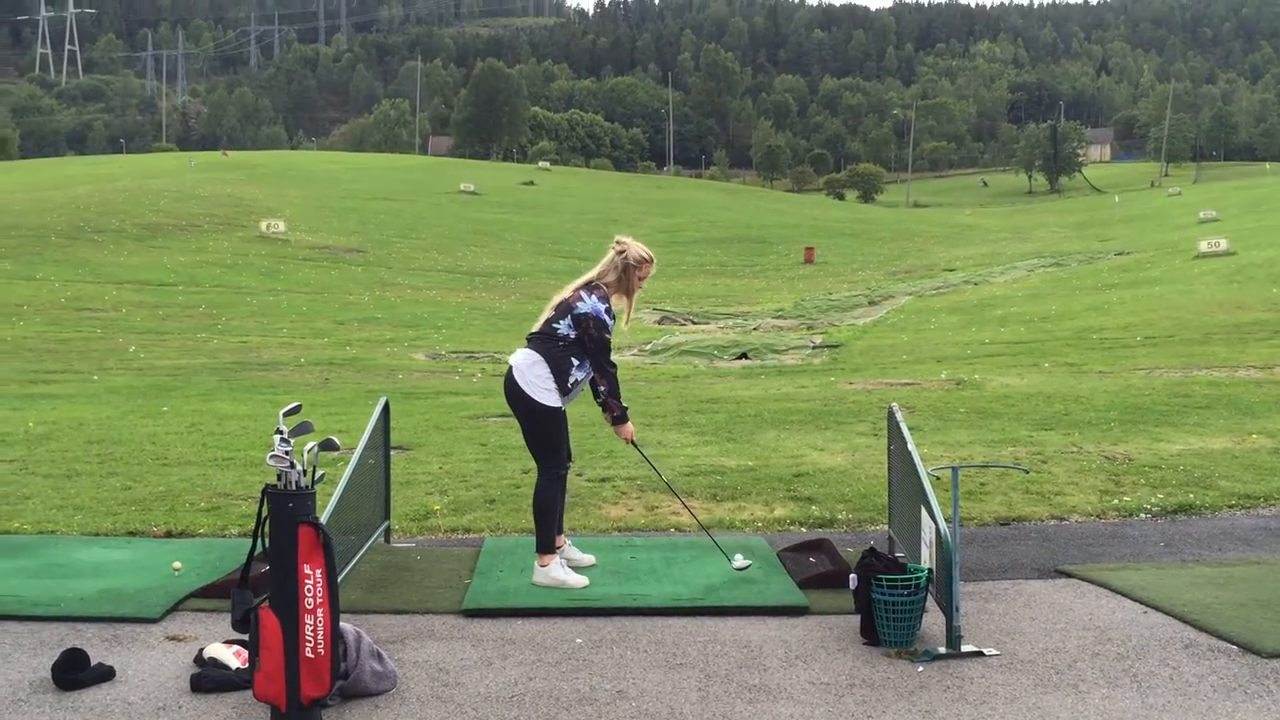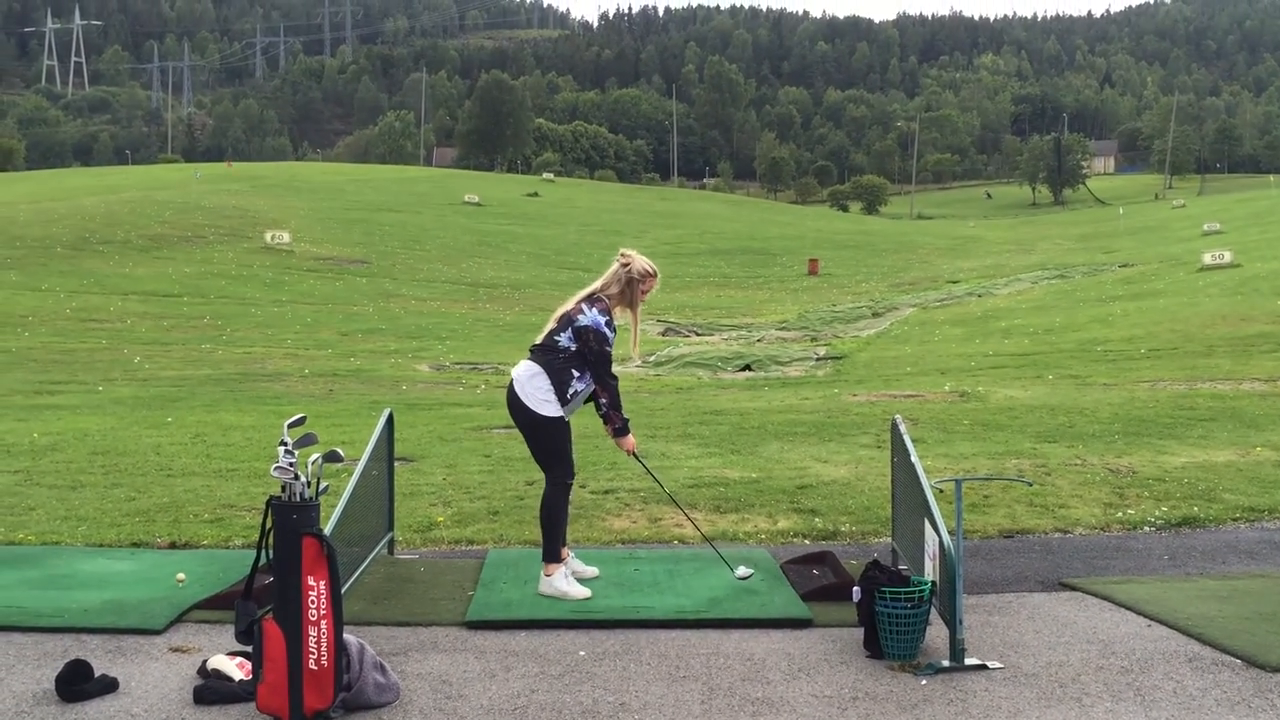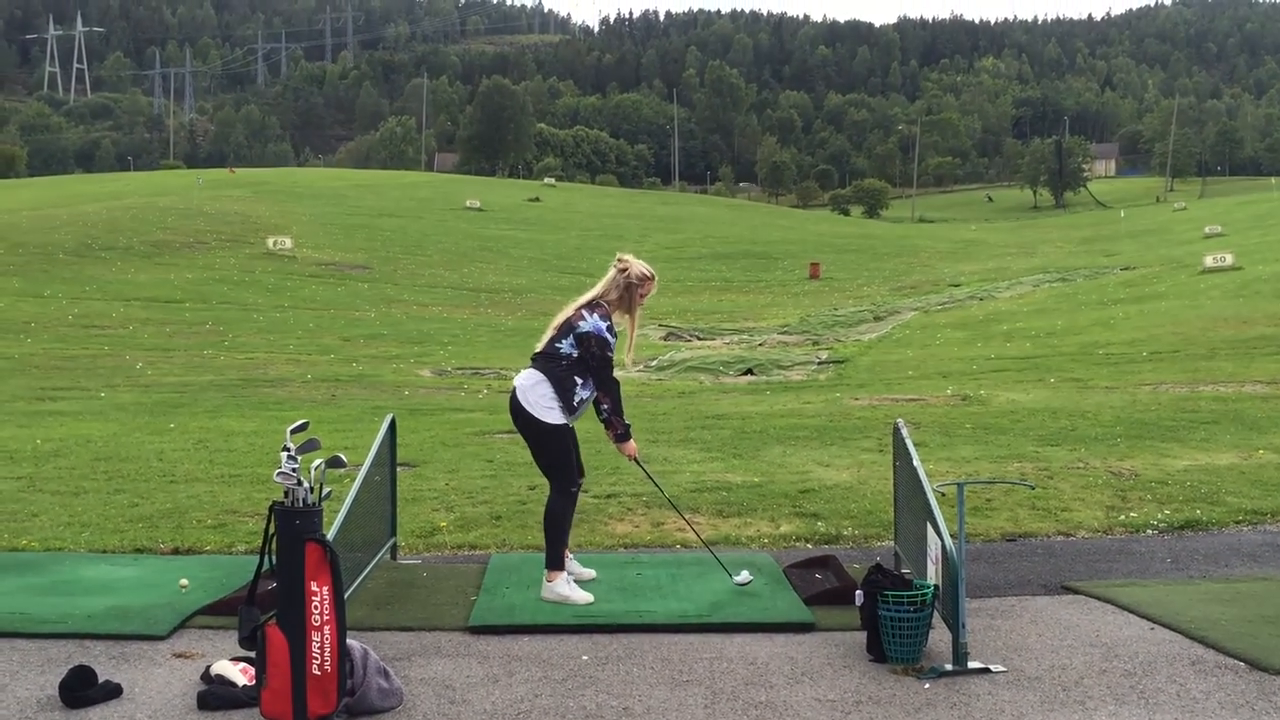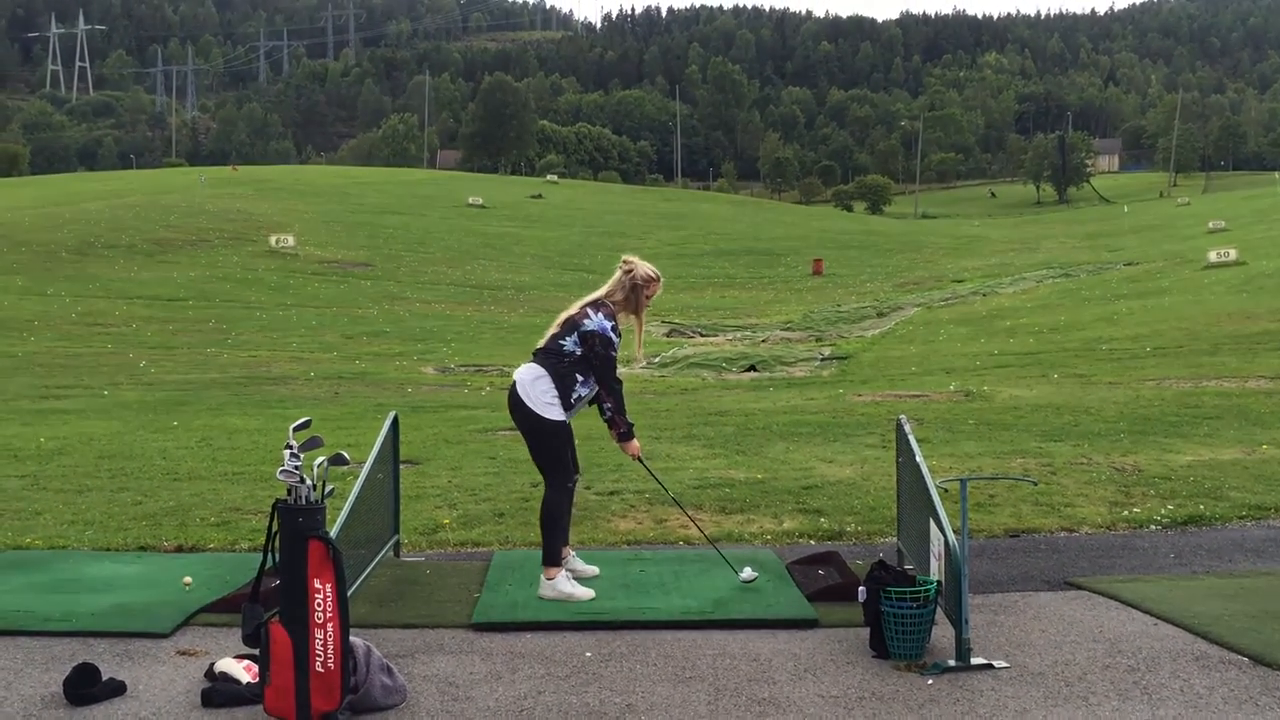
dt=0.4s
person 1, frame 1
left shoulder: (591, 295)
right shoulder: (596, 306)
left elbow: (592, 363)
right elbow: (603, 365)
left wrist: (607, 407)
right wrist: (619, 417)
left hip: (533, 383)
right hip: (534, 386)
left knee: (560, 464)
right knee: (552, 469)
left ankle: (558, 544)
right ankle: (546, 564)
person 1, frame 2
left shoulder: (593, 308)
right shoulder: (596, 318)
left elbow: (594, 375)
right elbow: (603, 378)
left wrist: (608, 419)
right wrist: (620, 428)
left hip: (542, 396)
right hip: (536, 398)
left knee: (564, 475)
right knee: (559, 478)
left ankle: (561, 555)
right ankle: (552, 573)
person 1, frame 3
left shoulder: (592, 314)
right shoulder: (597, 324)
left elbow: (595, 380)
right elbow: (605, 383)
left wrist: (610, 424)
right wrist: (622, 434)
left hip: (541, 403)
right hip: (539, 406)
left knee: (572, 480)
right knee: (565, 485)
left ankle: (561, 558)
right ankle: (554, 579)
person 1, frame 4
left shoulder: (597, 313)
right shoulder: (602, 324)
left elbow: (597, 379)
right elbow: (608, 382)
left wrist: (612, 424)
right wrist: (625, 434)
left hip: (538, 397)
right hip: (538, 401)
left knee: (567, 476)
right knee: (559, 481)
left ankle: (562, 555)
right ankle: (552, 577)
